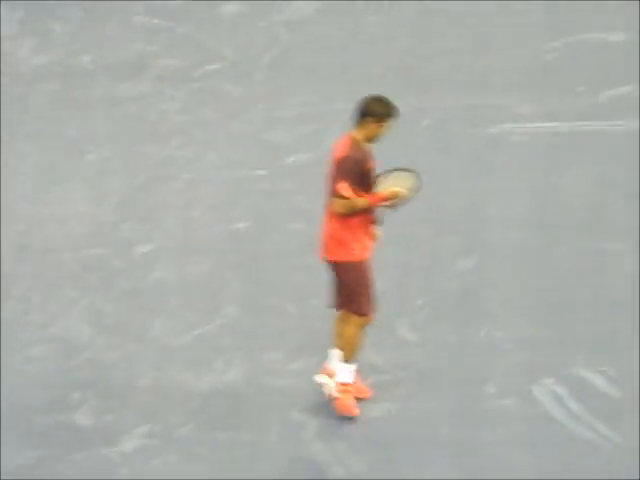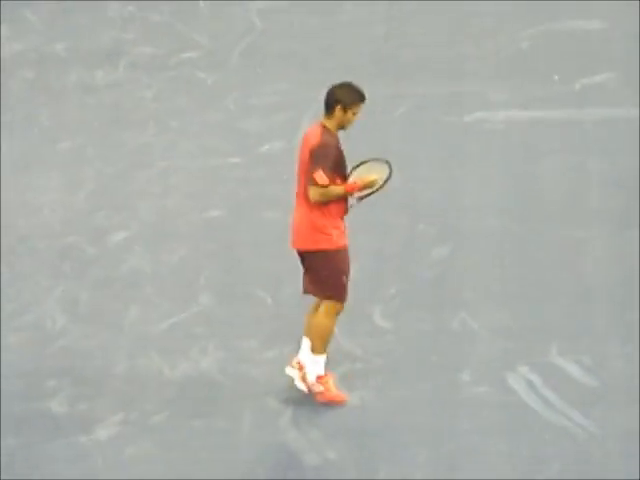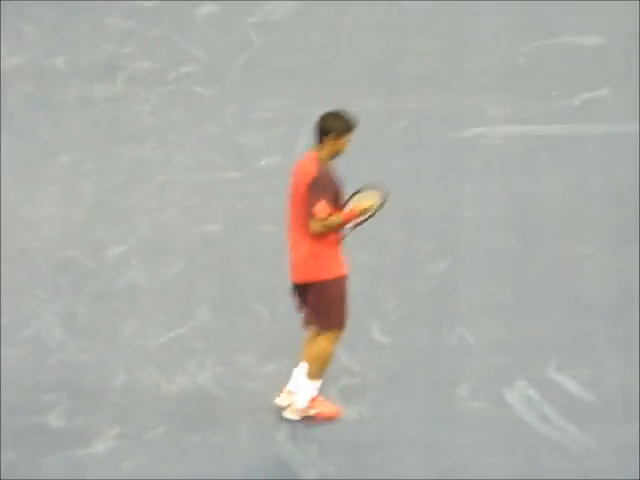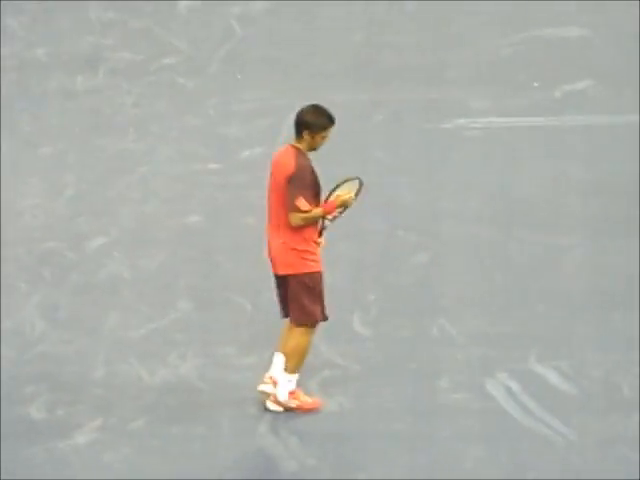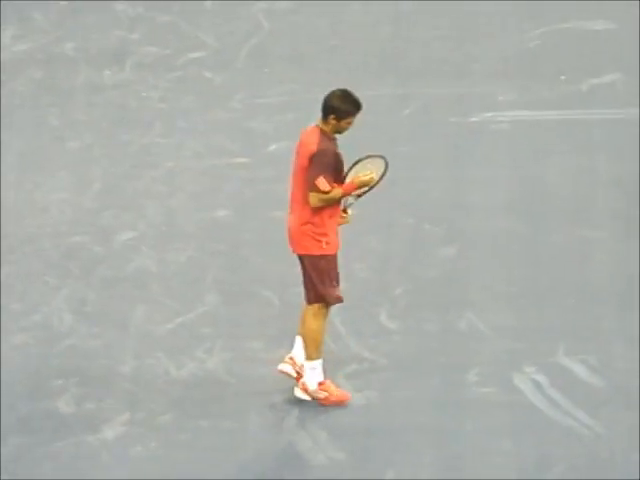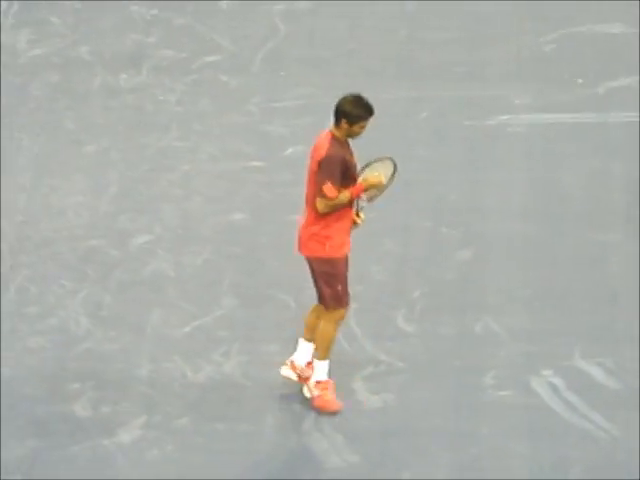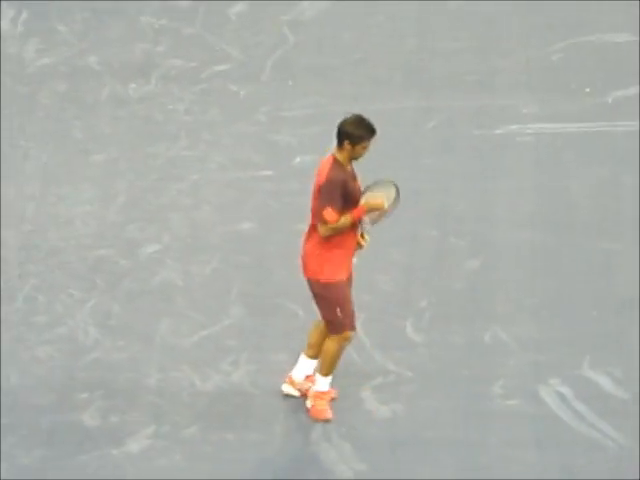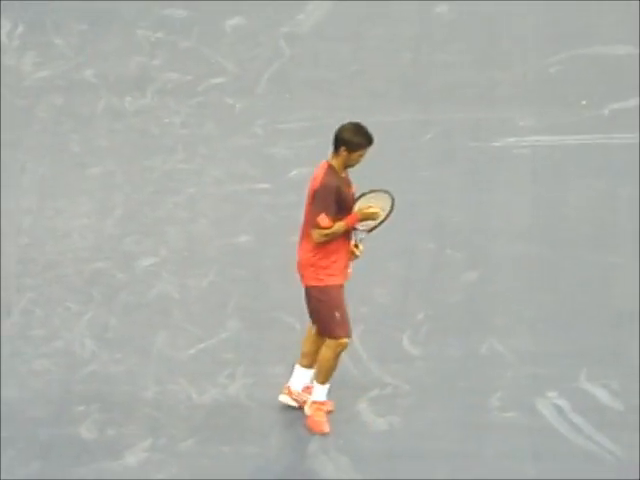
dt=0.1s
person 1, frame 1
left shoulder: (357, 148)
right shoulder: (351, 156)
right elbow: (340, 206)
left wrist: (368, 223)
right wrist: (380, 198)
left hip: (354, 242)
right hip: (345, 247)
left knee: (349, 310)
right knee: (358, 314)
left ankle: (335, 369)
right ankle: (343, 382)
person 1, frame 2
left shoulder: (316, 134)
right shoulder: (326, 144)
right elbow: (316, 194)
left wrist: (339, 204)
right wrist: (353, 187)
left hip: (309, 233)
right hip: (323, 236)
left knee: (323, 300)
right knee: (332, 303)
left ankle: (304, 363)
right ankle: (315, 375)
person 1, frame 3
left shoulder: (305, 164)
right shoulder: (323, 175)
right elbow: (318, 225)
left wrist: (337, 228)
right wrist: (352, 214)
left hip: (303, 263)
right hip: (323, 266)
left knee: (319, 328)
right knee: (332, 331)
left ankle: (295, 391)
right ankle: (304, 401)
person 1, frame 4
left shoulder: (284, 155)
right shoulder: (301, 169)
right elbow: (297, 219)
left wrist: (312, 230)
right wrist: (331, 207)
left hip: (284, 254)
right hip: (299, 258)
left knee: (296, 320)
right knee: (306, 325)
left ankle: (276, 377)
right ankle: (285, 393)
person 1, frame 5
left shoulder: (312, 136)
right shoulder: (324, 150)
right elbow: (317, 199)
left wrist: (337, 208)
right wrist: (353, 185)
left hip: (307, 233)
right hip: (315, 238)
left knee: (317, 301)
right knee: (320, 306)
left ankle: (296, 359)
right ankle: (314, 382)
person 1, frame 6
left shoulder: (335, 142)
right shoulder: (332, 155)
right elbow: (324, 204)
left wrist: (352, 211)
right wrist: (362, 186)
left hip: (331, 239)
right hip: (323, 242)
left knee: (326, 304)
right knee: (337, 309)
left ankle: (299, 362)
right ankle: (319, 382)
person 1, frame 7
left shoulder: (343, 168)
right shoulder: (333, 178)
right elbow: (325, 228)
left wrist: (356, 232)
right wrist: (363, 211)
left hip: (337, 261)
right hip: (326, 266)
left knee: (331, 323)
right knee: (343, 332)
left ankle: (299, 377)
right ankle: (319, 391)
person 1, frame 8
left shoulder: (337, 174)
right shoulder: (328, 184)
right elbow: (319, 234)
left wrist: (349, 242)
right wrist: (357, 218)
left hip: (328, 266)
right hip: (322, 272)
left knee: (321, 331)
right knee: (339, 339)
left ankle: (296, 388)
right ankle: (316, 400)
